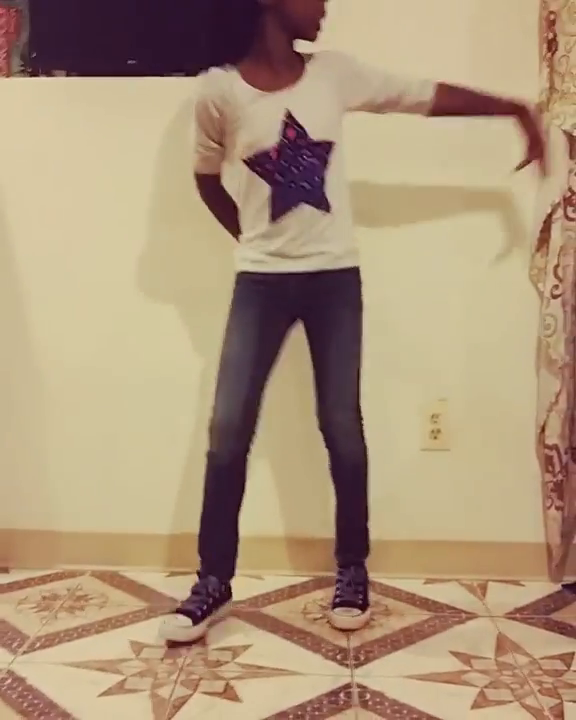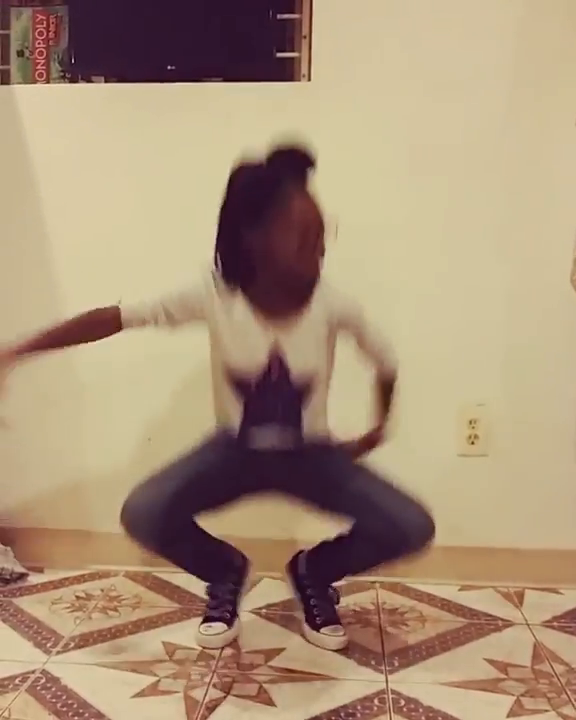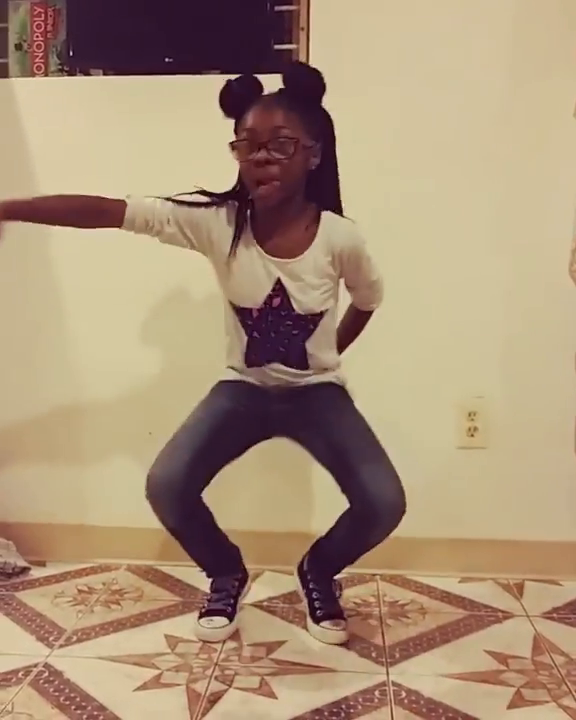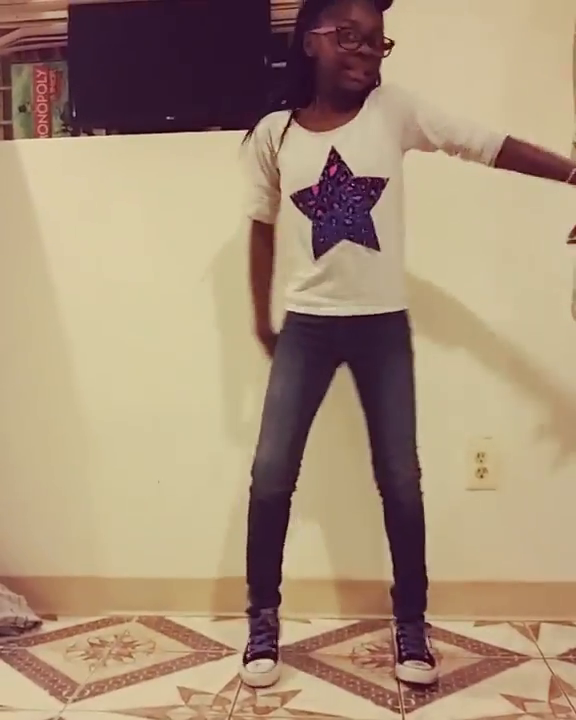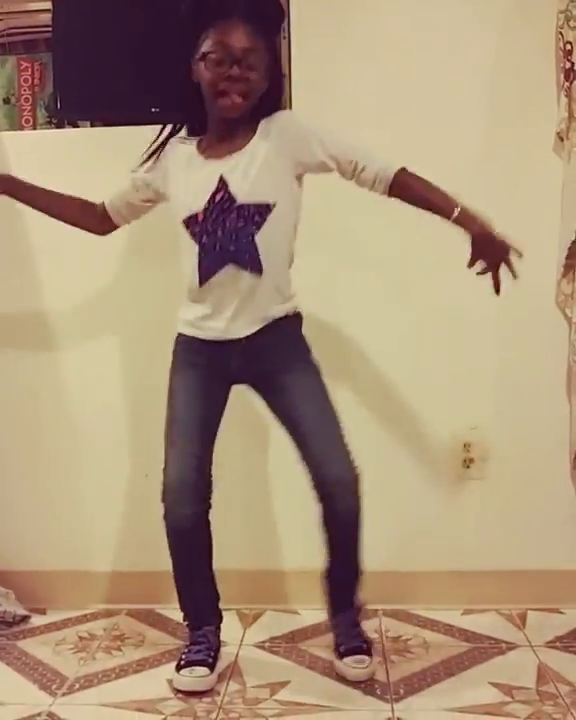
dt=1s
person 1, frame 1
left shoulder: (336, 73)
right shoulder: (219, 89)
left elbow: (432, 96)
right elbow: (207, 179)
left wrist: (519, 109)
left hip: (335, 277)
right hip: (260, 281)
left knee: (343, 430)
right knee: (228, 428)
left ankle: (352, 567)
right ankle: (214, 578)
person 1, frame 2
left shoulder: (334, 308)
right shoulder: (212, 300)
left elbow: (384, 365)
right elbow: (110, 316)
left wrist: (379, 423)
left hip: (311, 454)
right hip: (235, 451)
left knee: (413, 529)
right knee: (143, 516)
left ankle: (316, 568)
right ankle: (223, 569)
person 1, frame 3
left shoulder: (340, 239)
right shoulder: (214, 223)
left elbow: (367, 302)
right elbow: (104, 211)
left wrist: (321, 356)
left hip: (317, 394)
right hip: (243, 391)
left knee: (383, 503)
right knee: (166, 485)
left ankle: (319, 572)
right ankle: (226, 574)
person 1, frame 4
left shoulder: (394, 110)
right shoulder: (274, 132)
left elbow: (490, 145)
right elbow: (262, 227)
right wrist: (260, 319)
left hip: (384, 324)
right hip: (307, 324)
left knee: (400, 479)
right knee: (271, 471)
left ankle: (410, 621)
right ankle: (263, 617)
person 1, frame 5
left shoulder: (289, 134)
right shoulder: (171, 155)
left elbow: (382, 173)
right elbow: (103, 216)
left wrist: (468, 219)
left hip: (276, 334)
right hip: (201, 343)
left knee: (338, 479)
right knee: (182, 494)
left ankle: (345, 612)
right ankle: (202, 627)
